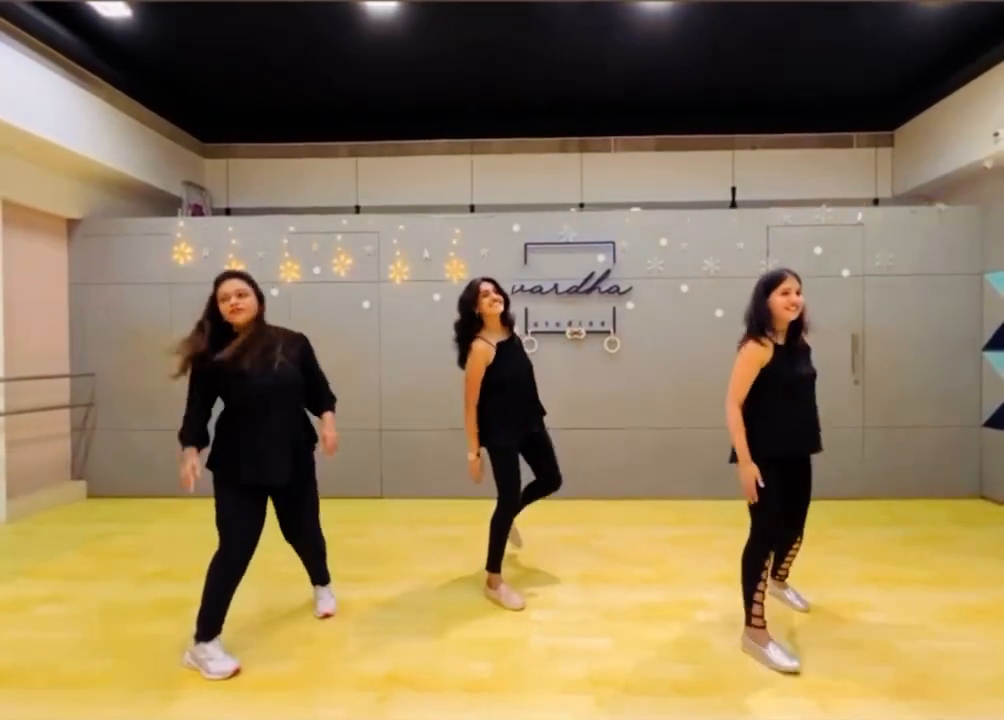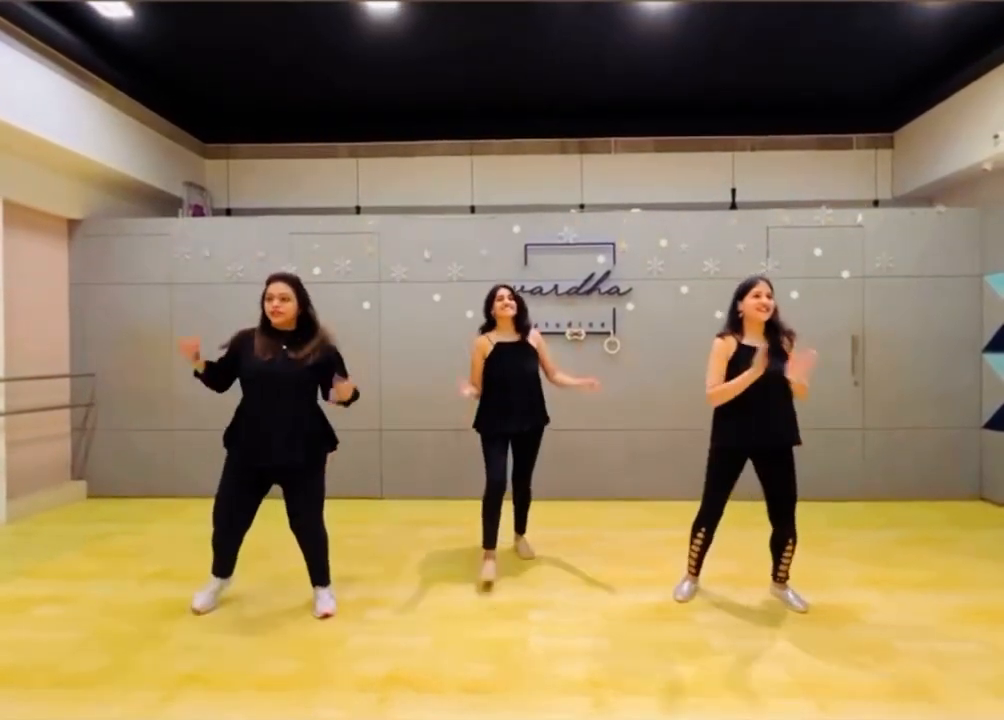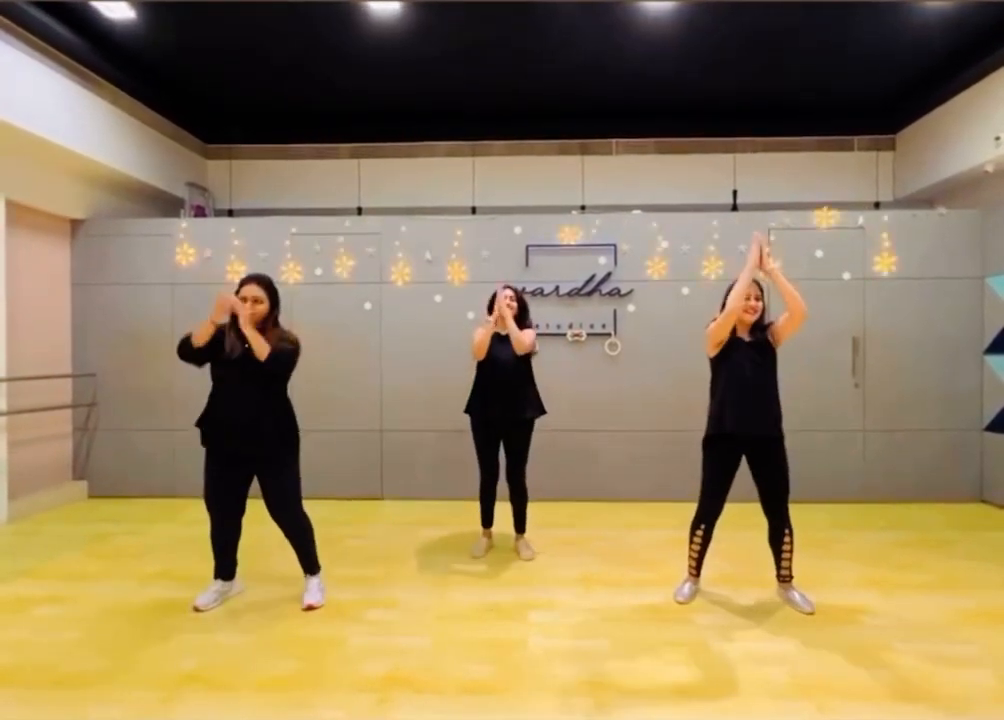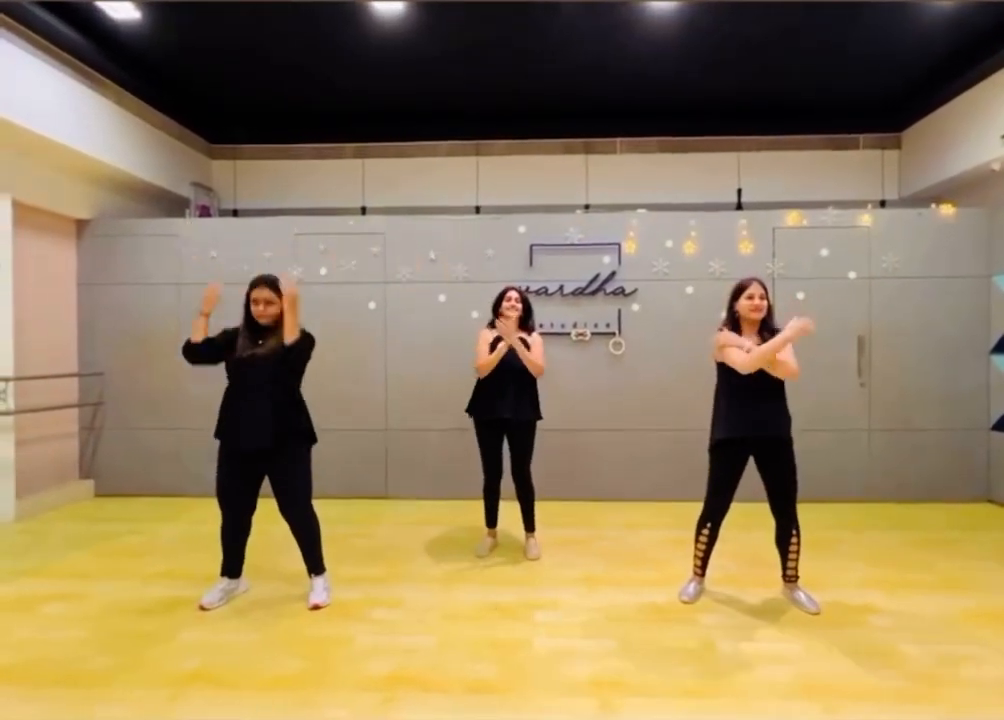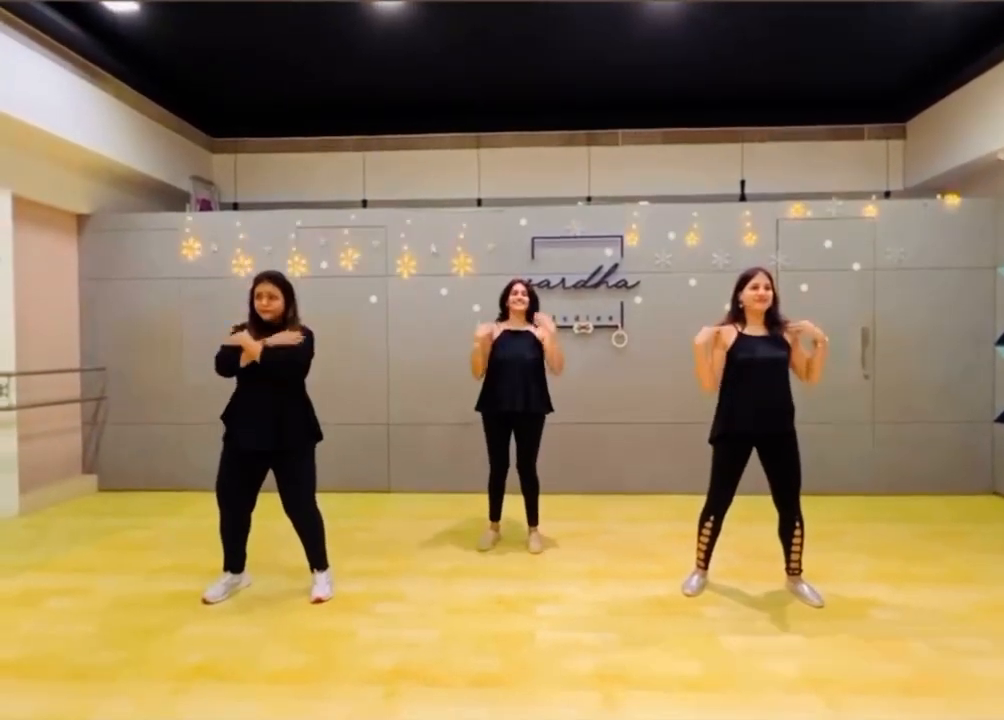
dt=0.4s
person 1, frame 1
left shoulder: (799, 341)
right shoulder: (757, 346)
right elbow: (732, 405)
right wrist: (744, 461)
left hip: (795, 449)
right hip: (763, 451)
left knee: (794, 523)
right knee: (766, 531)
left ankle: (778, 581)
right ankle: (757, 634)
person 1, frame 2
left shoulder: (784, 341)
right shoulder: (725, 344)
left elbow: (800, 393)
right elbow: (715, 396)
left wrist: (797, 376)
right wrist: (752, 374)
left hip: (775, 441)
right hip: (730, 440)
left knee: (784, 518)
right knee: (711, 512)
left ankle: (780, 582)
right ankle: (691, 576)
person 1, frame 3
left shoulder: (769, 335)
right shoulder: (719, 337)
left elbow: (799, 314)
right elbow: (725, 321)
left wrist: (771, 269)
right wrist: (749, 265)
left hip: (767, 435)
right hip: (724, 435)
left knee: (778, 512)
right knee: (709, 510)
left ankle: (786, 585)
right ankle: (692, 577)
person 1, frame 4
left shoulder: (776, 340)
right shoulder: (724, 339)
left elbow: (790, 371)
right elbow: (745, 364)
left wrist: (749, 344)
right wrist: (790, 333)
left hip: (774, 435)
right hip: (731, 435)
left knee: (786, 512)
right knee: (715, 509)
left ankle: (791, 584)
right ankle: (697, 578)
person 1, frame 5
left shoulder: (786, 334)
right shoulder: (726, 334)
left elbow: (811, 377)
right elbow: (710, 385)
left wrist: (819, 342)
right wrist: (700, 347)
left hip: (778, 430)
right hip: (733, 430)
left knee: (790, 506)
right knee: (717, 502)
left ankle: (795, 577)
right ankle: (700, 571)
person 2, frame 1
left shoulder: (292, 344)
right shoulder: (209, 356)
left elbow: (316, 385)
right elbow: (197, 410)
left wrist: (328, 418)
right wrist: (191, 452)
left hip: (292, 457)
right hip: (237, 463)
left knee: (304, 532)
right knee: (236, 548)
left ankle: (321, 586)
right ankle: (205, 643)
person 2, frame 2
left shoulder: (318, 346)
right shoulder: (246, 342)
left elbow: (338, 390)
right elbow: (220, 381)
left wrist: (348, 391)
right wrist: (197, 361)
left hip: (302, 450)
right hip: (249, 447)
left knee: (307, 521)
right knee: (228, 516)
left ankle: (322, 588)
right ankle: (219, 579)
person 2, frame 3
left shoulder: (284, 343)
right shoulder: (221, 339)
left elbow: (275, 367)
right elbow: (188, 351)
left wrist: (250, 330)
right wrist: (212, 321)
left hip: (273, 443)
right hip: (224, 442)
left knee: (288, 511)
right knee: (222, 513)
left ankle: (313, 576)
right ankle: (224, 579)
person 2, frame 4
left shoulder: (296, 339)
right shoulder: (235, 339)
left elbow: (295, 364)
right elbow: (195, 353)
left wrist: (291, 312)
right wrist: (205, 312)
left hip: (286, 440)
right hip: (238, 439)
left knee: (297, 510)
right knee: (234, 511)
left ankle: (318, 578)
right ankle: (231, 579)
person 2, frame 5
left shoulder: (300, 338)
right shoulder: (245, 332)
left elbow: (282, 369)
right elbow: (227, 365)
left wrist: (251, 347)
right wrist: (268, 341)
left hip: (291, 437)
right hip: (243, 436)
left knee: (300, 506)
right knee: (231, 504)
left ankle: (321, 573)
right ankle: (233, 573)
person 3, frame 1
left shoulder: (512, 333)
right shoulder: (480, 347)
right elbow: (470, 403)
right wrist: (473, 450)
left hip: (530, 422)
right hip: (499, 431)
left knee: (551, 480)
right knee: (509, 499)
left ankle: (510, 518)
right ankle: (493, 581)
person 3, frame 2
left shoulder: (533, 338)
right shoulder: (483, 343)
left elbow: (553, 376)
right elbow: (476, 385)
left wrist: (580, 383)
right wrist: (468, 391)
left hip: (530, 420)
right hip: (495, 423)
left knee: (522, 480)
right knee: (496, 484)
left ankle: (520, 537)
right ankle: (489, 555)
person 3, frame 3
left shoulder: (526, 332)
right shoulder: (483, 331)
left elbow: (522, 348)
right elbow: (478, 354)
left wrist: (507, 318)
right wrist: (492, 320)
left hip: (519, 413)
right hip: (484, 412)
left knee: (516, 475)
right knee: (488, 474)
left ankle: (521, 536)
right ankle: (486, 533)
person 3, frame 4
left shoulder: (533, 336)
right shoulder: (487, 334)
left elbow: (538, 370)
right elbow: (481, 369)
left wrist: (513, 339)
right wrist: (507, 341)
left hip: (522, 415)
right hip: (488, 414)
left knee: (521, 474)
right knee: (492, 474)
left ankle: (530, 535)
right ankle: (491, 533)
person 3, frame 5
left shoulder: (539, 331)
right shoulder: (494, 330)
left elbow: (557, 369)
right elbow: (478, 373)
left wrist: (551, 334)
right wrist: (479, 343)
left hip: (531, 409)
right hip: (495, 409)
left knee: (527, 468)
right knee: (498, 468)
left ankle: (533, 530)
right ankle: (493, 527)
